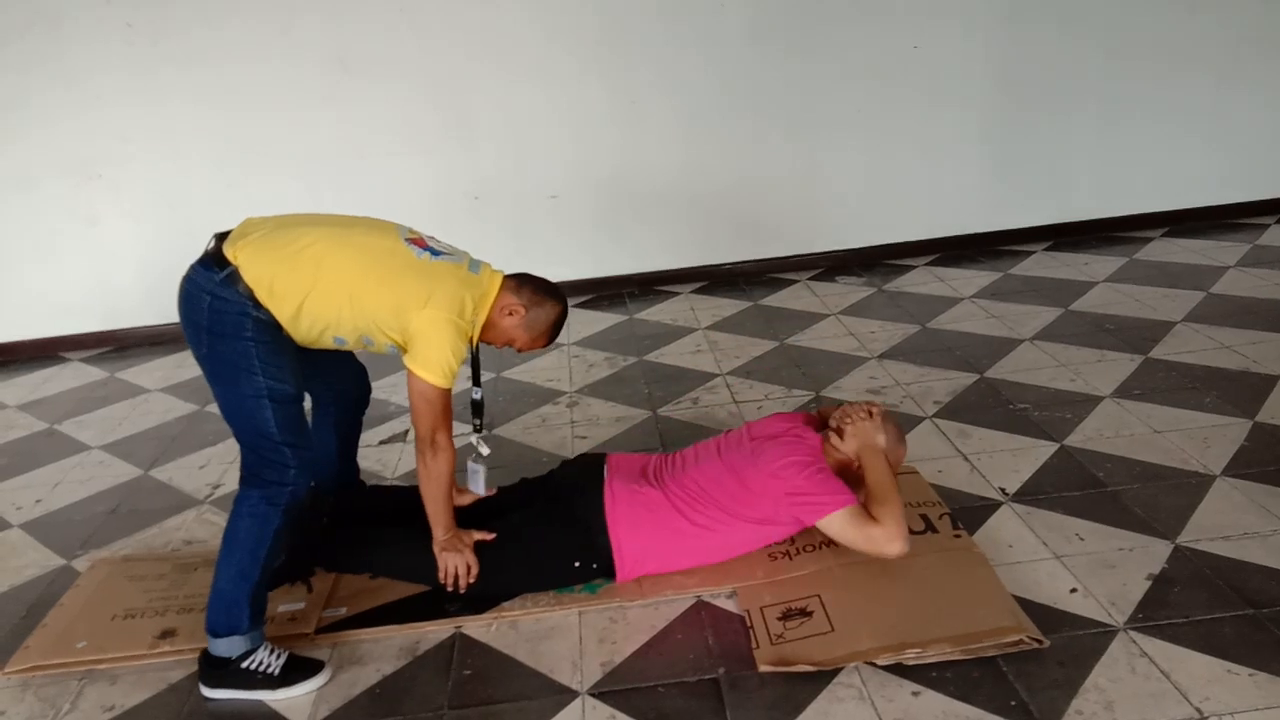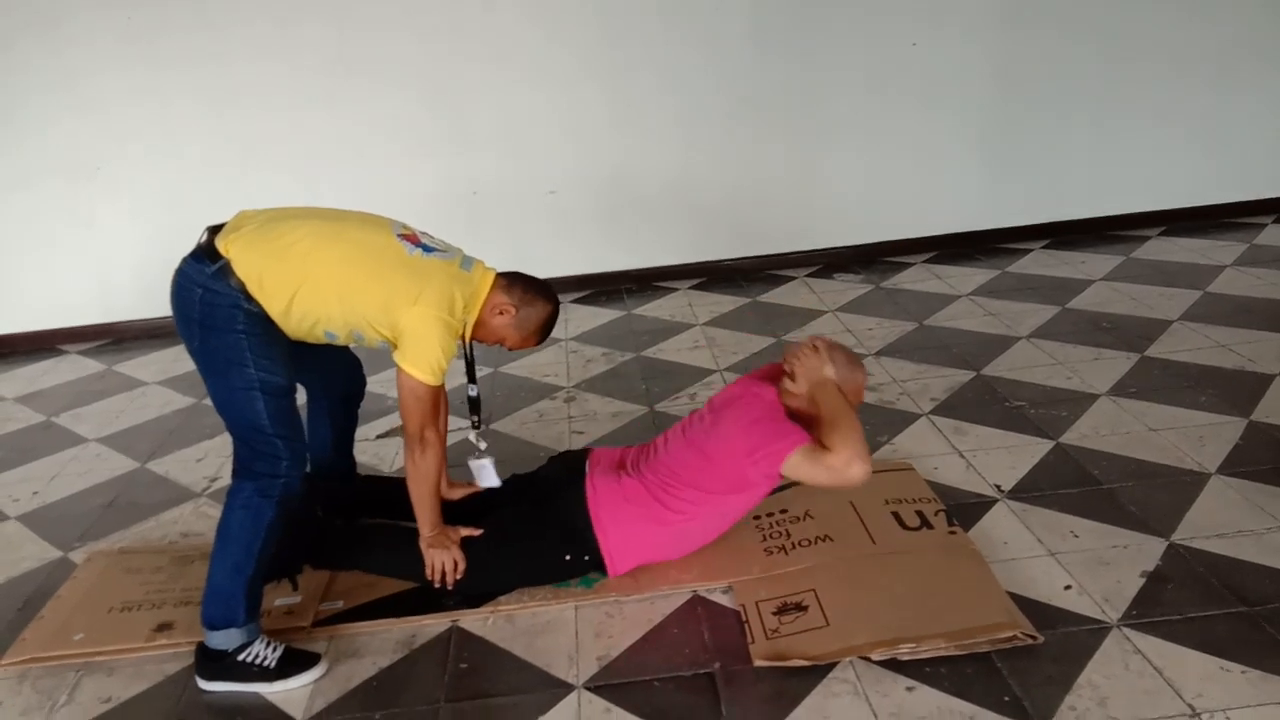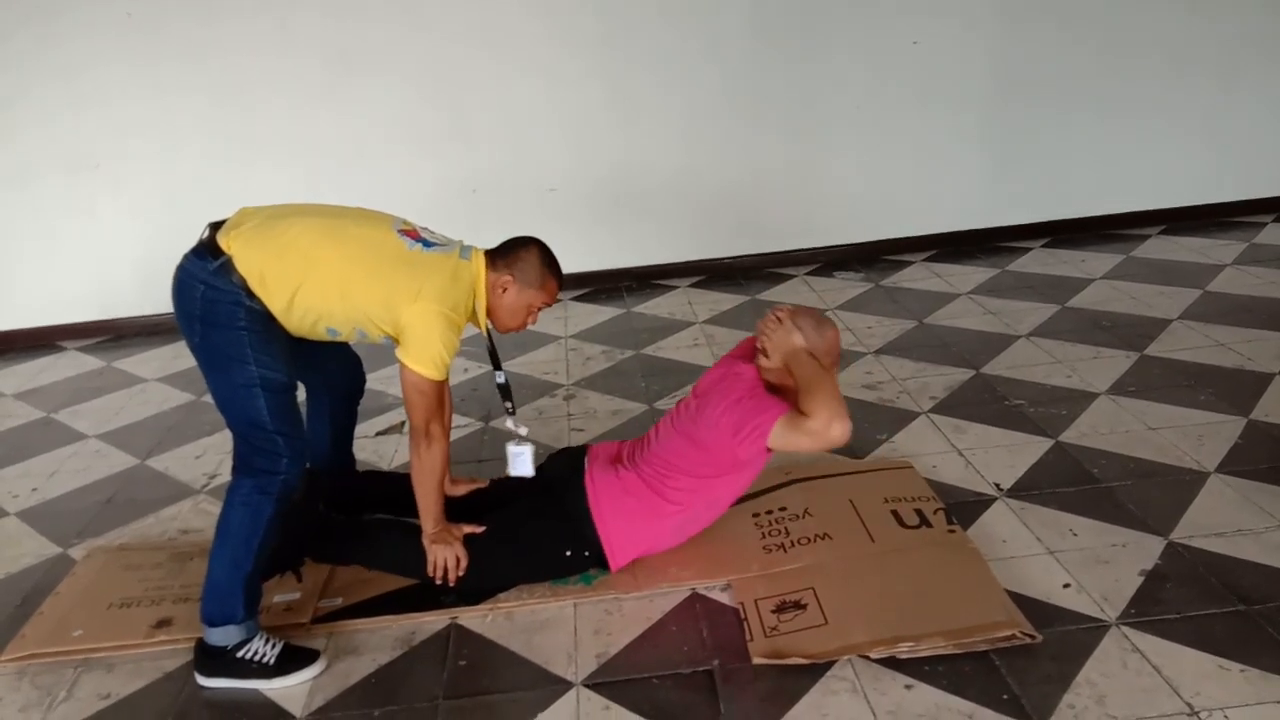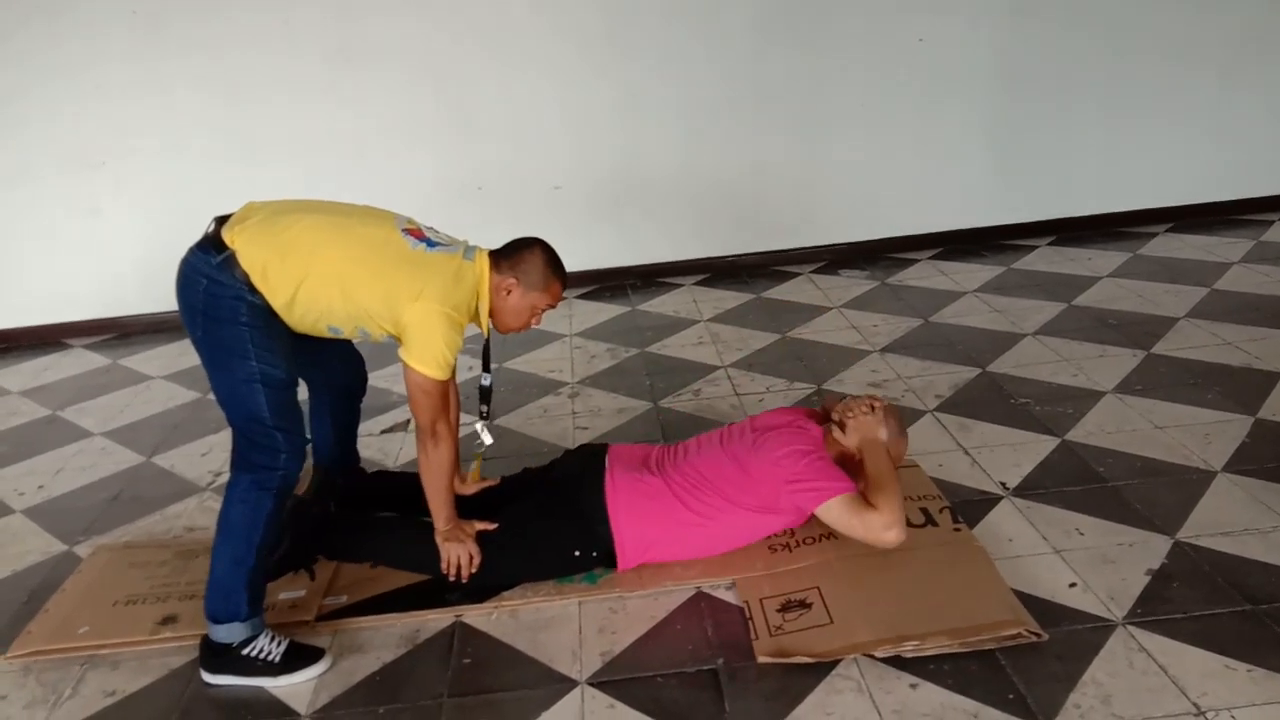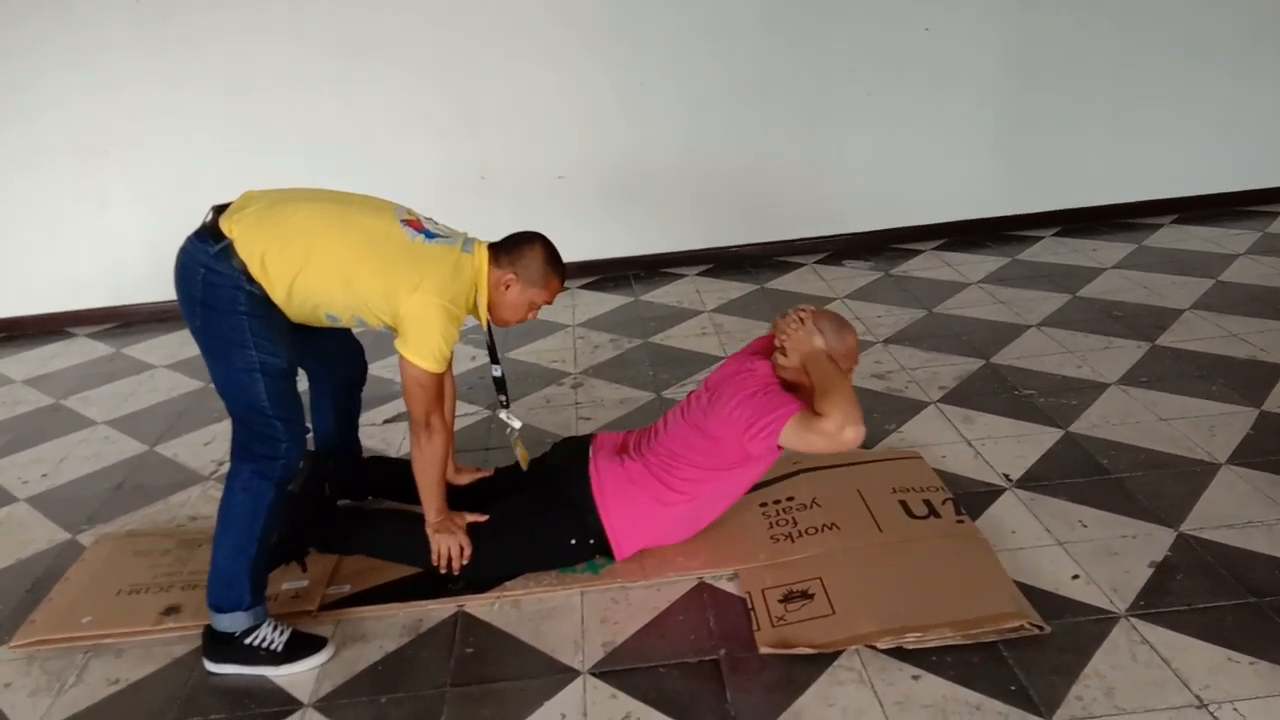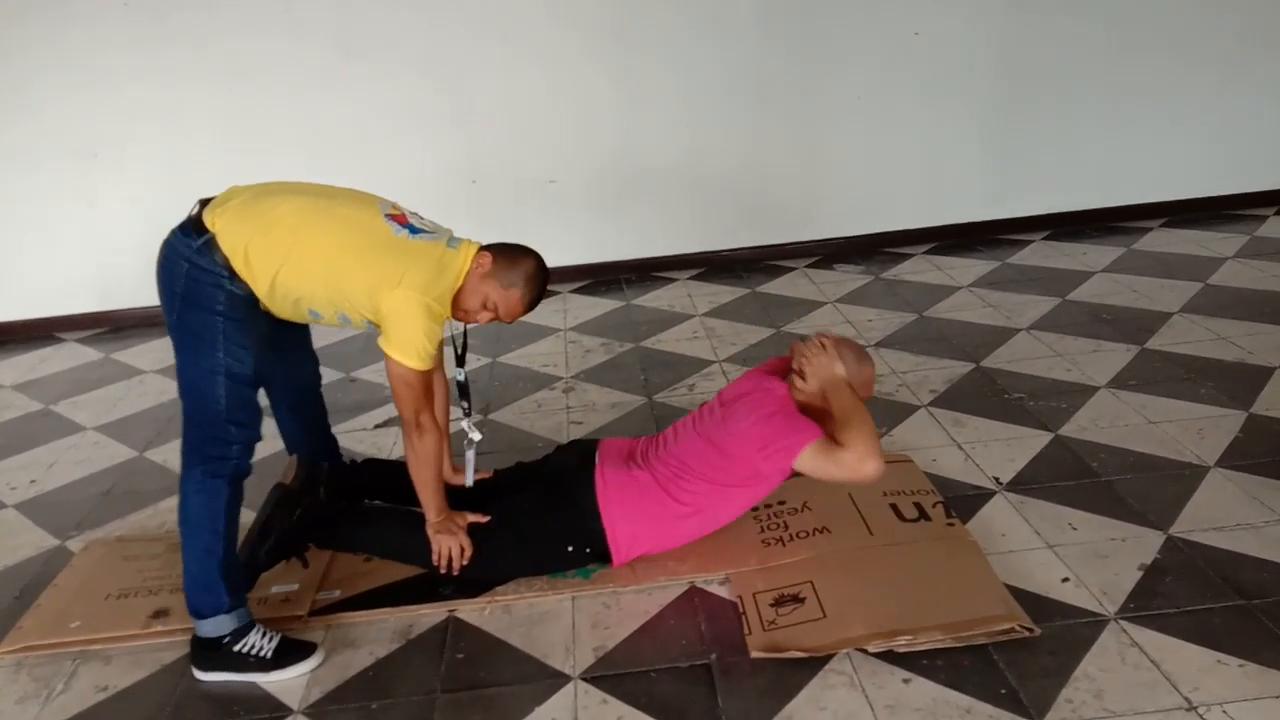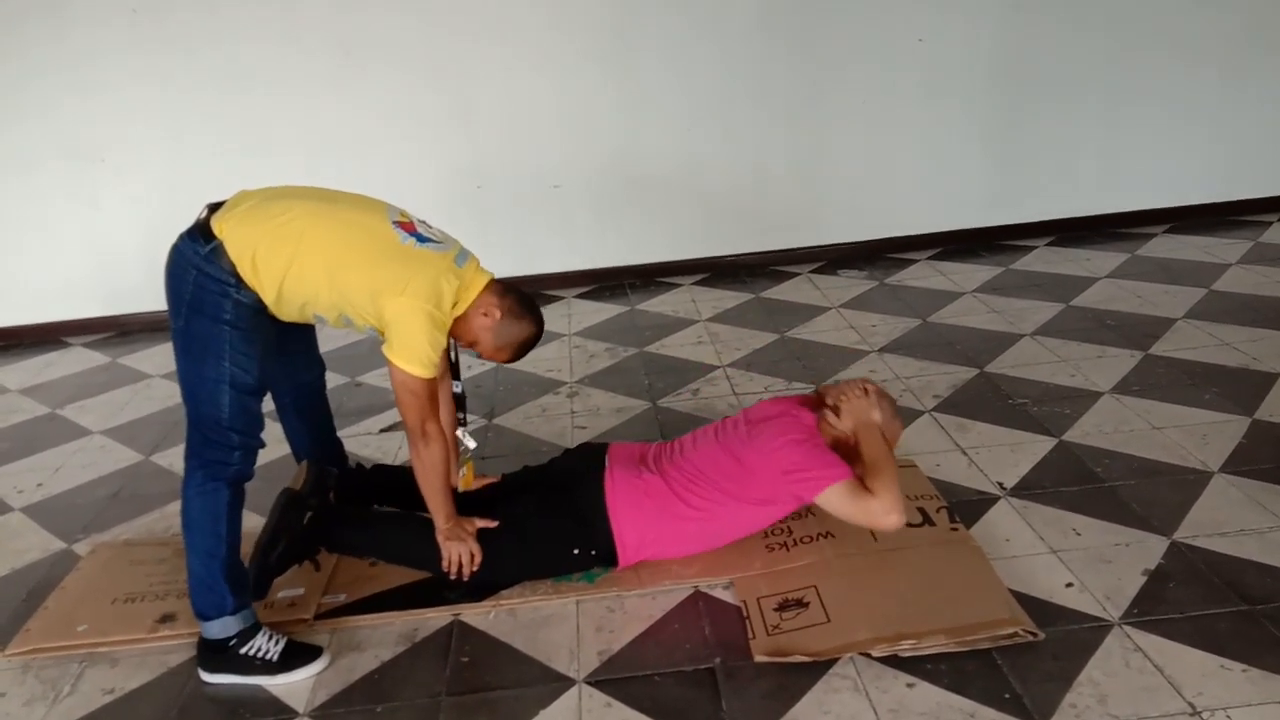
dt=0.7s
person 1, frame 1
left shoulder: (797, 428)
right shoulder: (804, 475)
right elbow: (888, 539)
right wrist: (869, 454)
left hip: (596, 483)
right hip: (599, 544)
left knee: (467, 524)
left ankle: (331, 509)
right ankle: (311, 547)
person 1, frame 2
left shoulder: (763, 385)
right shoulder: (768, 429)
left elbow: (791, 373)
right elbow: (852, 464)
right wrist: (823, 384)
left hip: (585, 479)
right hip: (585, 537)
left knee: (456, 512)
left ankle: (323, 500)
right ankle: (305, 541)
person 1, frame 3
left shoulder: (744, 361)
right shoulder: (751, 407)
left elbow: (772, 340)
right elbow: (833, 428)
right wrist: (797, 355)
left hip: (581, 474)
right hip: (585, 530)
left knee: (456, 508)
left ankle: (323, 497)
right ankle: (304, 535)
person 1, frame 4
left shoulder: (798, 422)
right shoulder: (804, 463)
left elbow: (832, 413)
right elbow: (887, 527)
left wrist: (846, 418)
right wrist: (875, 446)
left hip: (599, 473)
right hip: (596, 531)
left knee: (467, 507)
left ankle: (338, 497)
right ankle: (319, 531)
person 1, frame 5
left shoulder: (759, 361)
right shoulder: (763, 403)
left elbow: (787, 336)
right elbow: (844, 432)
right wrist: (818, 357)
left hip: (588, 464)
right hip: (587, 519)
left knee: (464, 496)
left ankle: (334, 481)
right ankle: (310, 523)
person 1, frame 6
left shoulder: (772, 379)
right shoulder: (776, 422)
left elbow: (801, 359)
right elbow: (863, 462)
right wrist: (837, 385)
left hip: (589, 467)
right hip: (589, 525)
left knee: (464, 501)
left ankle: (333, 480)
right ankle: (308, 520)
person 1, frame 7
left shoulder: (794, 412)
right shoulder: (802, 454)
right elbow: (886, 514)
left wrist: (845, 405)
right wrist: (870, 431)
left hip: (597, 472)
right hip: (595, 524)
left knee: (470, 504)
left ankle: (336, 486)
right ankle: (315, 525)
person 2, frame 1
left shoulder: (465, 279)
right shoulder: (446, 316)
left elbow: (437, 402)
right elbow: (432, 441)
left wrist: (447, 493)
right wrist: (444, 536)
left hip: (252, 269)
right hip: (229, 304)
left knee: (345, 389)
right knee: (282, 471)
right ankle: (230, 652)
person 2, frame 2
left shoulder: (458, 279)
right shoulder: (435, 314)
left elbow: (432, 393)
right elbow: (421, 436)
left wrist: (440, 483)
right wrist: (432, 534)
left hip: (248, 265)
right hip: (221, 296)
left knee: (339, 382)
right knee: (276, 463)
right ankle: (227, 644)
person 2, frame 3
left shoulder: (456, 268)
right shoulder: (438, 305)
left elbow: (436, 388)
right elbow: (425, 431)
left wrist: (443, 480)
right wrist: (433, 529)
left hip: (251, 261)
right hip: (222, 293)
left knee: (339, 380)
right knee: (276, 460)
right ankle: (226, 640)
person 2, frame 4
left shoulder: (459, 269)
right shoulder: (440, 306)
left elbow: (443, 388)
right elbow: (433, 429)
left wrist: (454, 480)
right wrist: (446, 526)
left hip: (254, 258)
right hip: (226, 287)
left knee: (341, 378)
right knee: (274, 456)
right ankle: (231, 637)
person 2, frame 5
left shoulder: (459, 260)
right shoulder: (436, 299)
left elbow: (440, 377)
right elbow: (427, 422)
left wrist: (449, 468)
right wrist: (437, 518)
left hip: (255, 245)
right hip: (224, 276)
left knee: (342, 368)
right knee: (275, 446)
right ankle: (233, 627)
person 2, frame 6
left shoulder: (443, 259)
right shoulder: (417, 295)
left elbow: (432, 374)
right elbow: (418, 420)
left wrist: (446, 469)
right wrist: (437, 518)
left hip: (243, 242)
right hip: (208, 269)
left knee: (298, 384)
right knee: (224, 446)
right ankle: (219, 633)
person 2, frame 7
left shoulder: (458, 274)
right shoulder: (422, 307)
left elbow: (437, 382)
right elbow: (424, 430)
left wrist: (452, 474)
right wrist: (447, 525)
left hip: (252, 248)
right hip: (217, 273)
left knee: (304, 388)
right knee: (225, 454)
right ankle: (225, 636)
